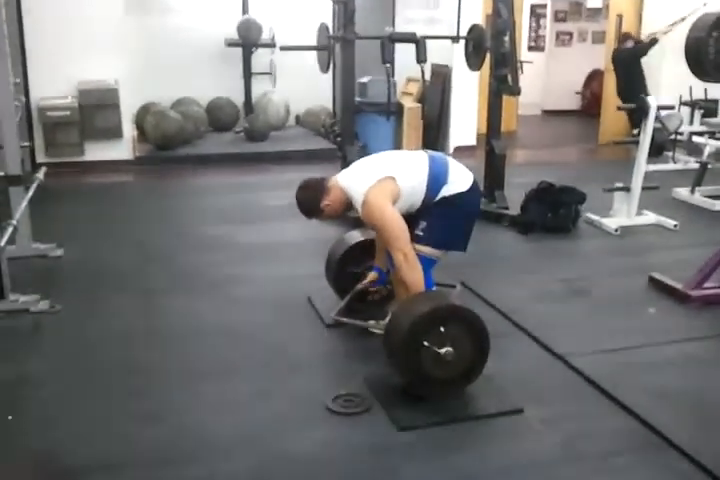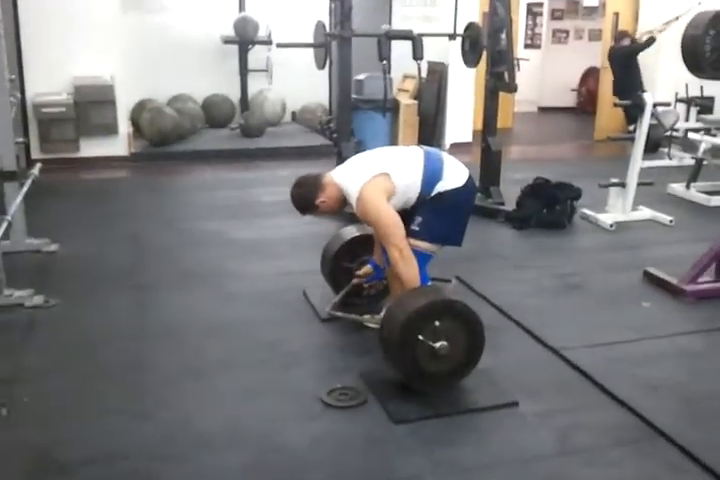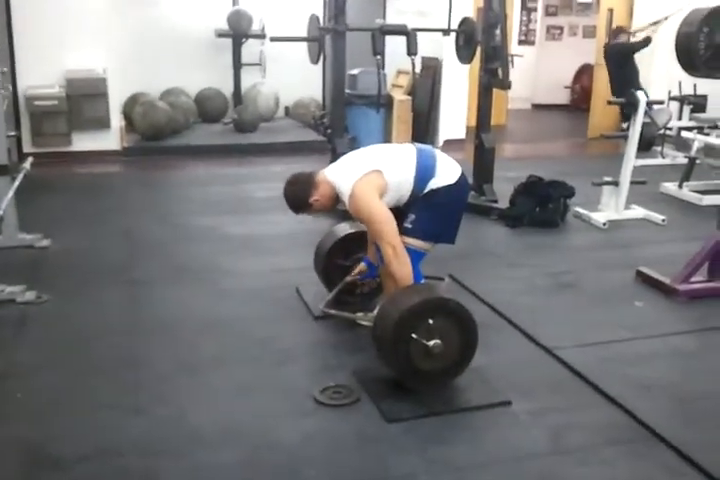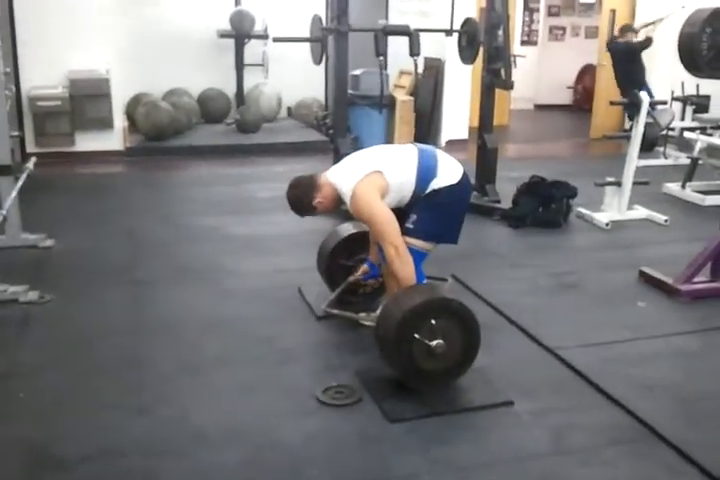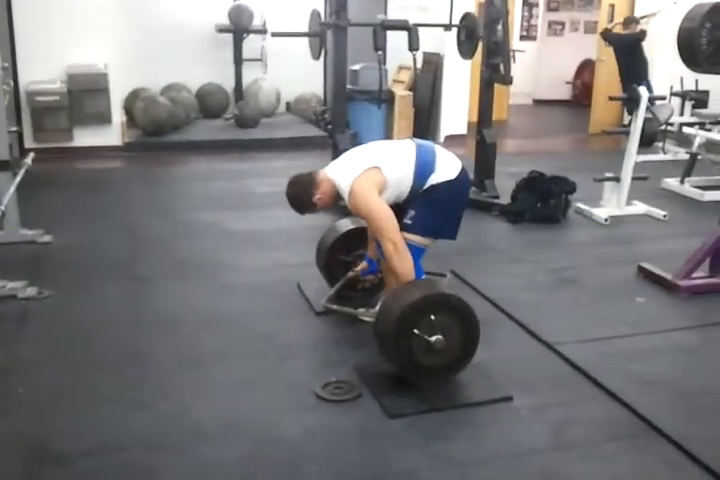
dt=0.1s
person 1, frame 1
left shoulder: (370, 200)
right shoulder: (349, 180)
left elbow: (405, 255)
right elbow: (385, 228)
right wrist: (379, 268)
left hip: (458, 193)
right hip: (433, 186)
left knee: (417, 263)
right knee: (395, 253)
person 1, frame 2
left shoulder: (365, 196)
right shoulder: (347, 174)
left elbow: (400, 251)
right elbow: (382, 224)
right wrist: (377, 264)
left hip: (452, 187)
right hip: (434, 182)
left knee: (413, 259)
right knee: (391, 248)
person 1, frame 3
left shoulder: (358, 194)
right shoulder: (336, 174)
left elbow: (393, 248)
right elbow: (378, 224)
right wrist: (370, 261)
left hip: (446, 184)
right hip: (426, 175)
left knee: (405, 256)
right knee: (385, 245)
person 1, frame 4
left shoulder: (359, 195)
right shoulder: (342, 173)
left elbow: (395, 249)
right elbow: (378, 224)
right wrist: (373, 262)
left hip: (447, 183)
right hip: (428, 178)
left knee: (404, 255)
right knee: (387, 246)
person 1, frame 5
left shoulder: (357, 191)
right shoulder: (337, 172)
left elbow: (394, 244)
right elbow: (378, 222)
right wrist: (371, 259)
left hip: (445, 180)
right hip: (428, 167)
left knee: (406, 251)
right knee: (386, 239)
